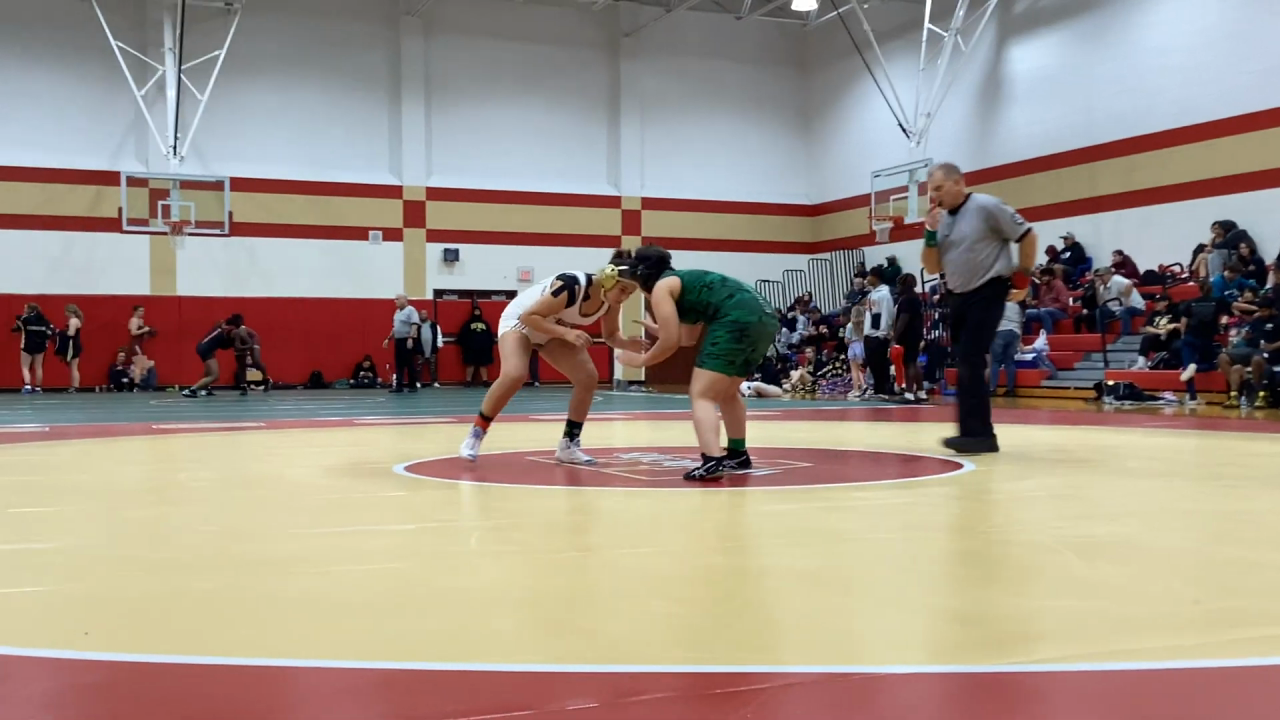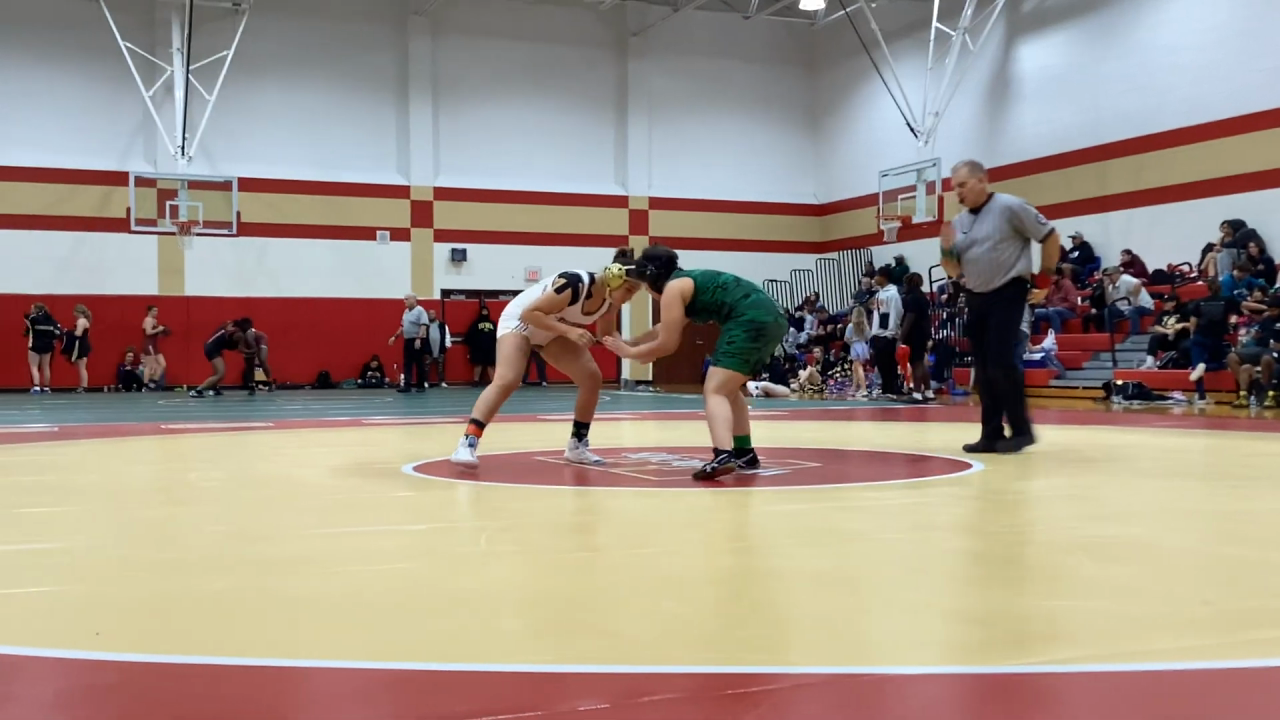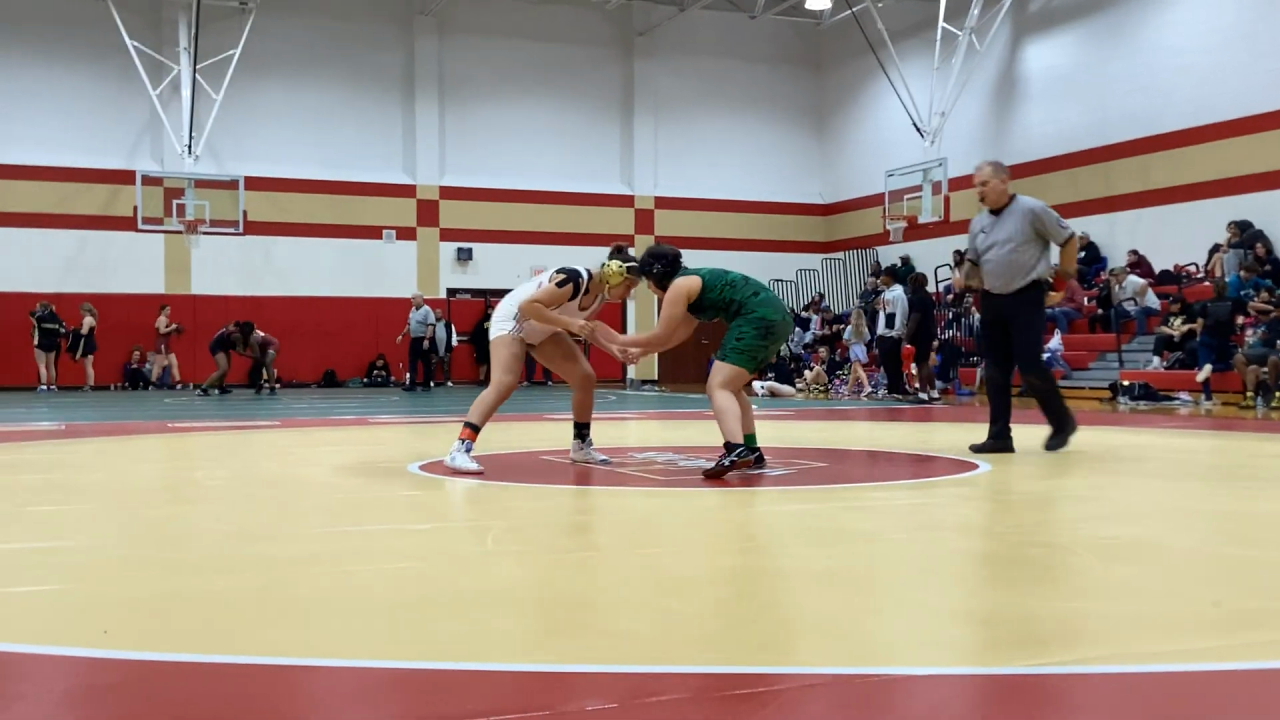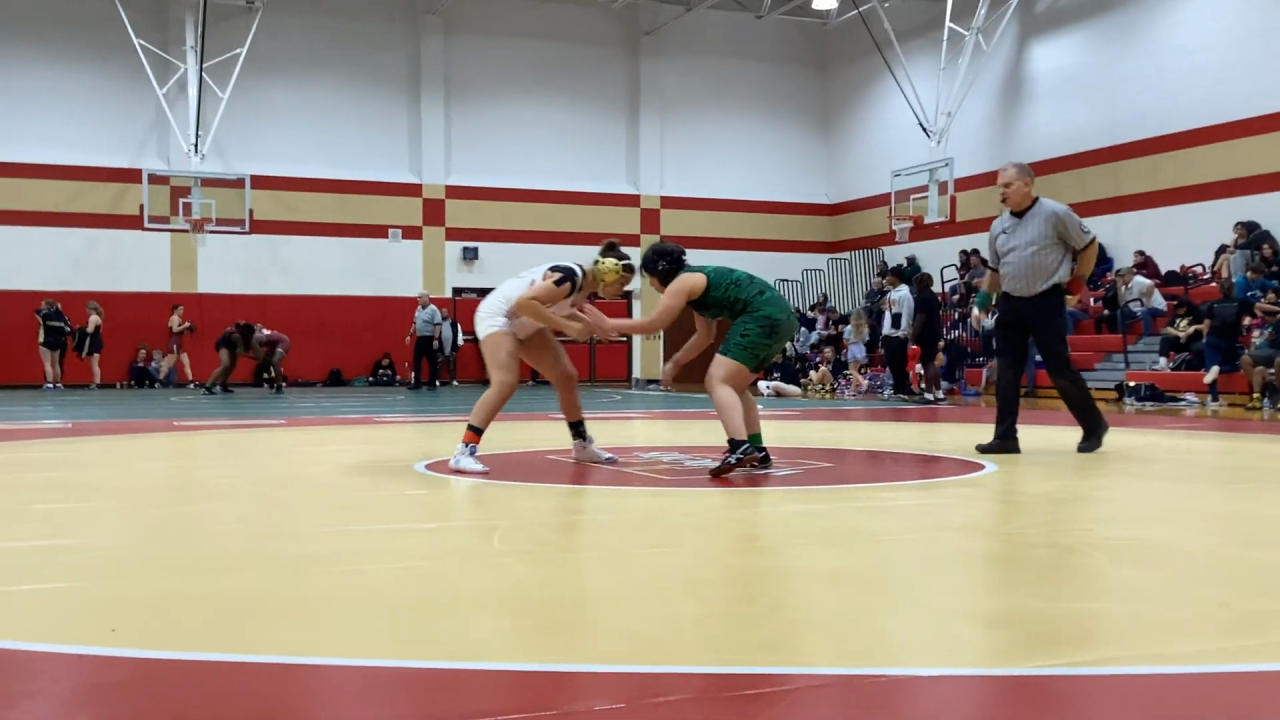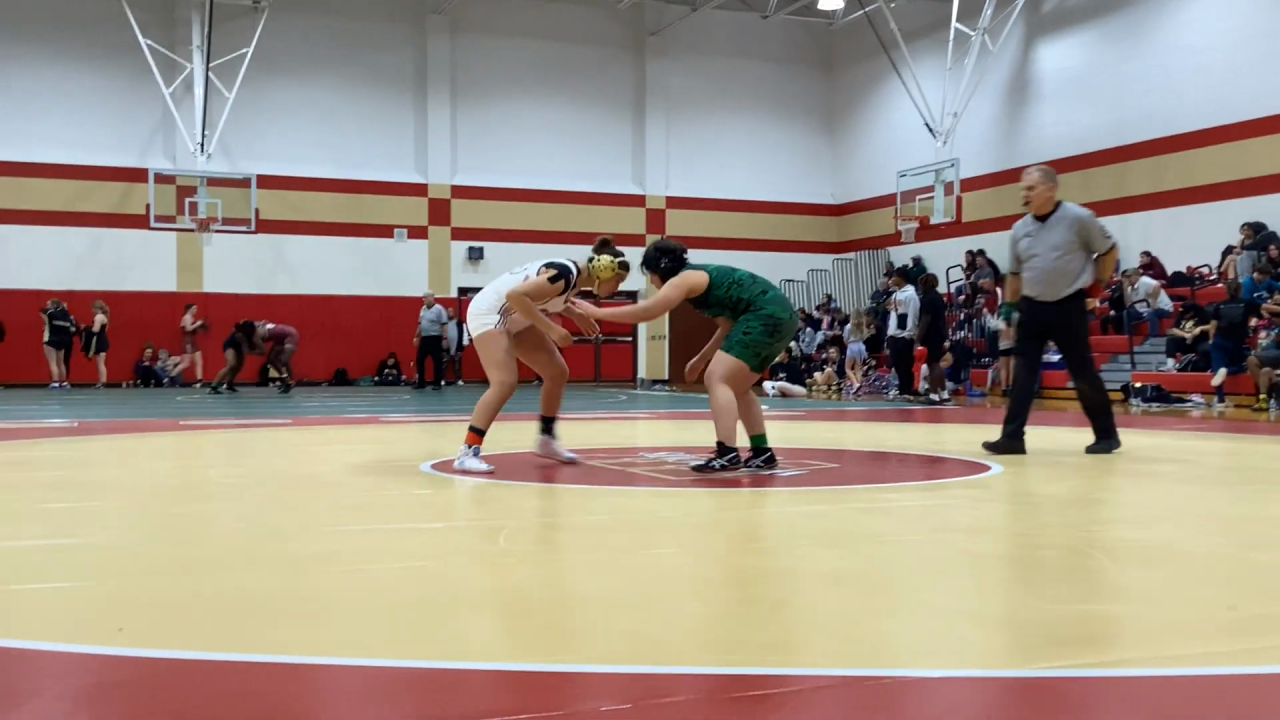
dt=0.1s
person 1, frame 1
left shoulder: (987, 207)
right shoulder: (939, 221)
left elbow: (1028, 237)
right elbow: (932, 268)
left wrist: (1021, 278)
right wrist: (930, 235)
left hip: (987, 294)
right hip: (958, 298)
left knee: (970, 361)
right knee: (967, 365)
left ankle: (975, 432)
right ankle: (983, 435)
person 1, frame 2
left shoulder: (1011, 207)
right shoulder: (960, 221)
left elbow: (1051, 238)
right elbow: (953, 270)
left wrist: (1043, 278)
right wrist: (946, 249)
left hip: (1007, 295)
right hip: (976, 298)
left knee: (1001, 362)
right knee: (984, 367)
left ankle: (1021, 430)
right ankle: (992, 435)
person 1, frame 3
left shoulder: (1033, 210)
right shoulder: (978, 223)
left elbow: (1070, 241)
right elbow: (974, 264)
left wrist: (1061, 280)
right wrist: (964, 282)
left hip: (1026, 298)
right hip: (992, 300)
left knee: (1030, 365)
right knee: (994, 370)
left ankle: (1062, 423)
right ankle: (999, 436)
person 1, frame 4
left shoulder: (1055, 213)
right shoulder: (998, 225)
left elbow: (1089, 246)
right elbow: (994, 270)
left wrist: (1077, 284)
right wrist: (983, 298)
left hip: (1046, 301)
right hip: (1010, 303)
left knee: (1058, 368)
right knee: (1007, 371)
left ankle: (1094, 425)
right ankle: (1005, 436)
person 1, frame 5
left shoulder: (1079, 218)
right shoulder: (1020, 229)
left elbow: (1109, 251)
right elbow: (1015, 273)
left wrist: (1096, 287)
right wrist: (1007, 309)
left hip: (1069, 307)
right hip: (1032, 308)
left knee: (1082, 374)
right knee: (1023, 371)
left ankle: (1106, 435)
right ankle: (1012, 437)
person 2, frame 1
left shoulder: (661, 288)
right shoulder: (688, 282)
left elbow: (670, 340)
right elbow: (690, 337)
left wrist: (642, 360)
right wrist: (655, 330)
left hip: (739, 320)
right hip: (763, 317)
left knee: (701, 395)
right knee: (725, 391)
left ankle: (711, 463)
right ankle: (738, 454)
person 2, frame 2
left shoulder: (673, 288)
right shoulder: (691, 282)
left elbow: (667, 344)
right elbow: (668, 331)
left wrist: (630, 353)
right wrist: (631, 342)
left hip: (751, 320)
right hip: (772, 318)
left knee: (715, 392)
right knee: (728, 388)
left ankle: (723, 456)
right ankle: (744, 453)
person 2, frame 3
left shoulder: (679, 286)
right shoulder: (694, 283)
left elbow: (662, 335)
right elbow: (679, 334)
left wrist: (620, 340)
right wrist: (640, 351)
left hip: (760, 317)
right hip: (776, 316)
left knee: (718, 387)
right knee: (730, 387)
left ankle: (736, 451)
right ankle: (750, 452)
person 2, frame 4
left shoulder: (683, 283)
right shoulder: (697, 281)
left elbow: (651, 325)
right elbow: (705, 335)
left wrist: (607, 324)
right wrist: (675, 363)
left hip: (764, 316)
right hip: (780, 317)
left knee: (718, 382)
right knee: (734, 385)
left ankle: (741, 448)
right ankle: (756, 452)
person 2, frame 5
left shoulder: (684, 280)
right shoulder: (700, 277)
left elbow: (645, 312)
right elbow: (730, 322)
left wrist: (597, 312)
right wrist: (704, 357)
left hip: (767, 315)
right hip: (781, 315)
left knee: (717, 379)
right knee: (738, 387)
left ankle: (727, 453)
right ankle: (762, 453)
person 3, frame 1
left shoulder: (610, 301)
right shoulder: (572, 285)
left elbow: (612, 335)
right elbow: (529, 316)
left wrist: (630, 344)
right wrist: (566, 332)
left hip: (553, 329)
right hip: (520, 320)
left knee: (588, 378)
right knee: (513, 376)
left ankle: (569, 444)
right ankle: (475, 433)
person 3, frame 2
left shoulder: (611, 300)
right shoulder: (574, 284)
left elbow: (606, 334)
right elbow: (529, 312)
right wrist: (568, 330)
left hip: (554, 331)
right hip: (520, 320)
left knee: (593, 377)
right knee: (506, 381)
left ankle: (578, 445)
right ankle: (467, 444)
person 3, frame 3
left shoulder: (600, 293)
right shoulder: (574, 280)
left elbow: (588, 329)
right elbow: (527, 306)
left wrist: (613, 348)
right wrist: (570, 323)
left hip: (539, 329)
right hip: (510, 320)
left knee: (584, 378)
right knee: (504, 384)
left ankle: (582, 446)
right ankle: (460, 450)
person 3, frame 4
left shoulder: (587, 285)
right shoulder: (570, 278)
right elbow: (524, 302)
left wrist: (589, 324)
right wrist: (564, 324)
left hip: (527, 323)
right hip: (498, 315)
left knee: (566, 376)
right knee: (505, 383)
left ankle: (582, 445)
right ankle: (464, 452)
person 3, frame 5
left shoulder: (576, 277)
right shoulder: (565, 275)
right elbow: (515, 296)
left wrist: (577, 314)
right wrist: (550, 328)
left hip: (512, 319)
right hip: (488, 312)
left knee: (558, 373)
right knee: (505, 383)
left ankle: (547, 440)
right ankle: (467, 453)
